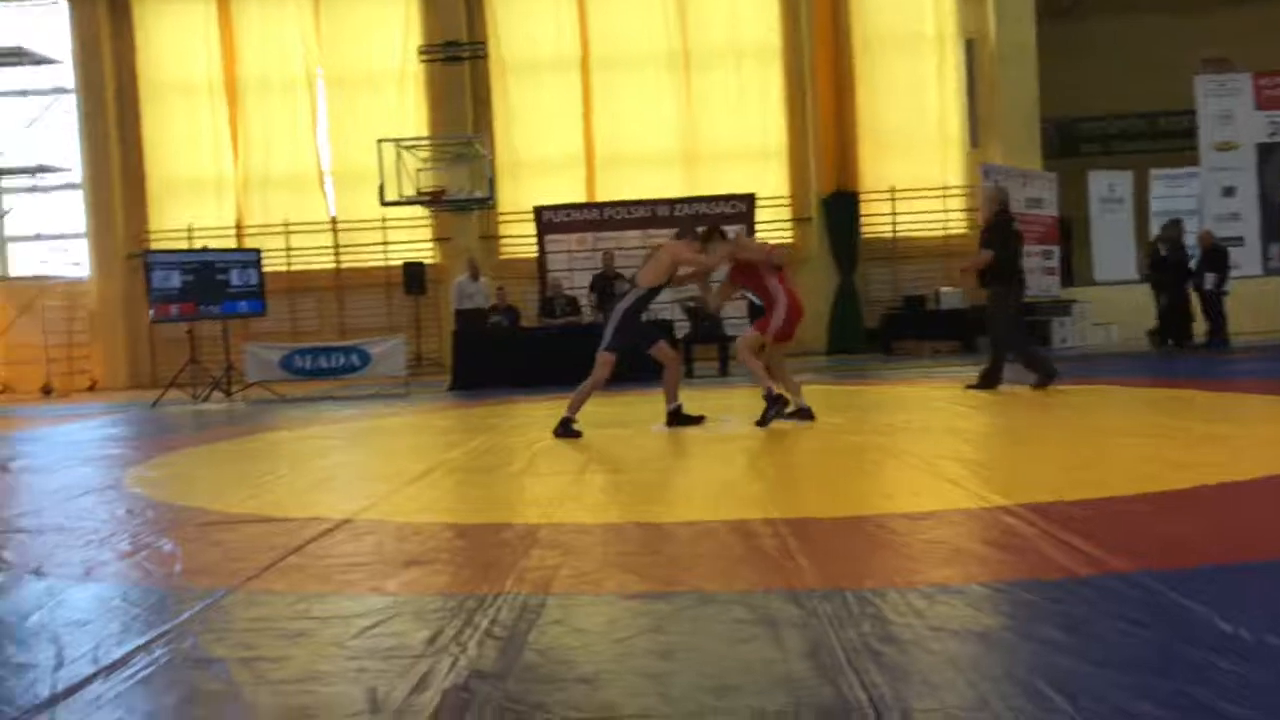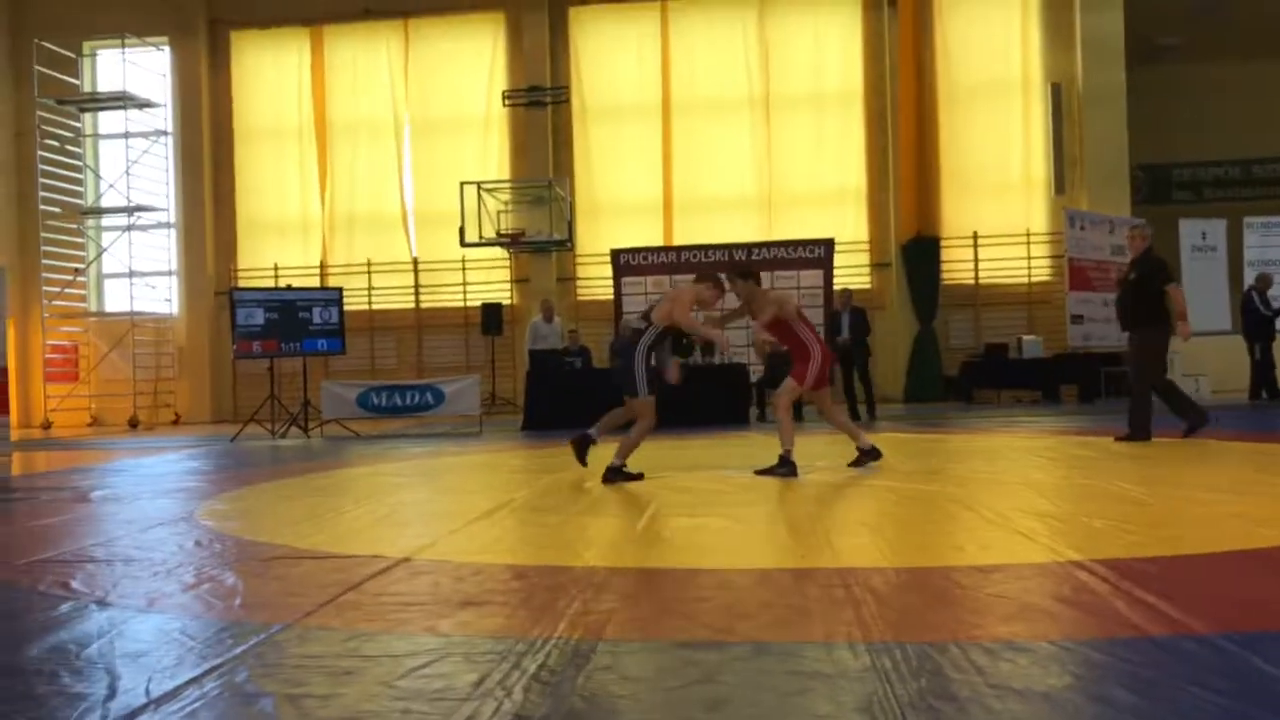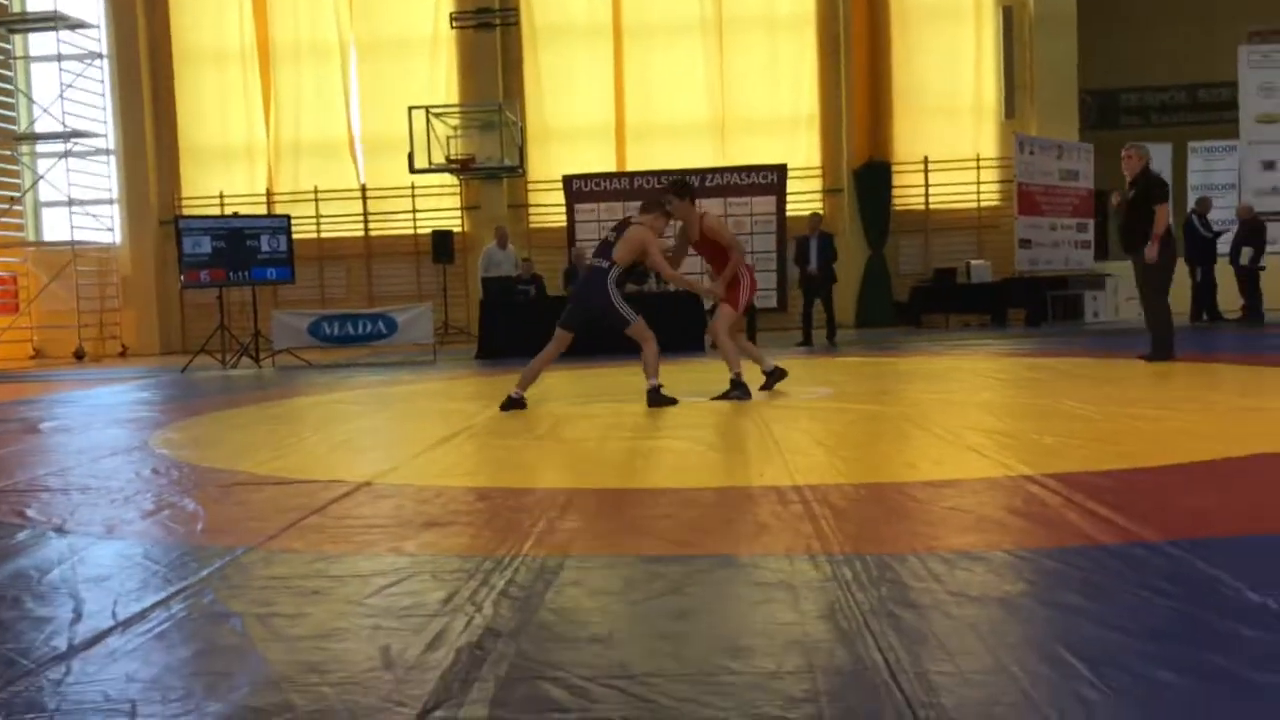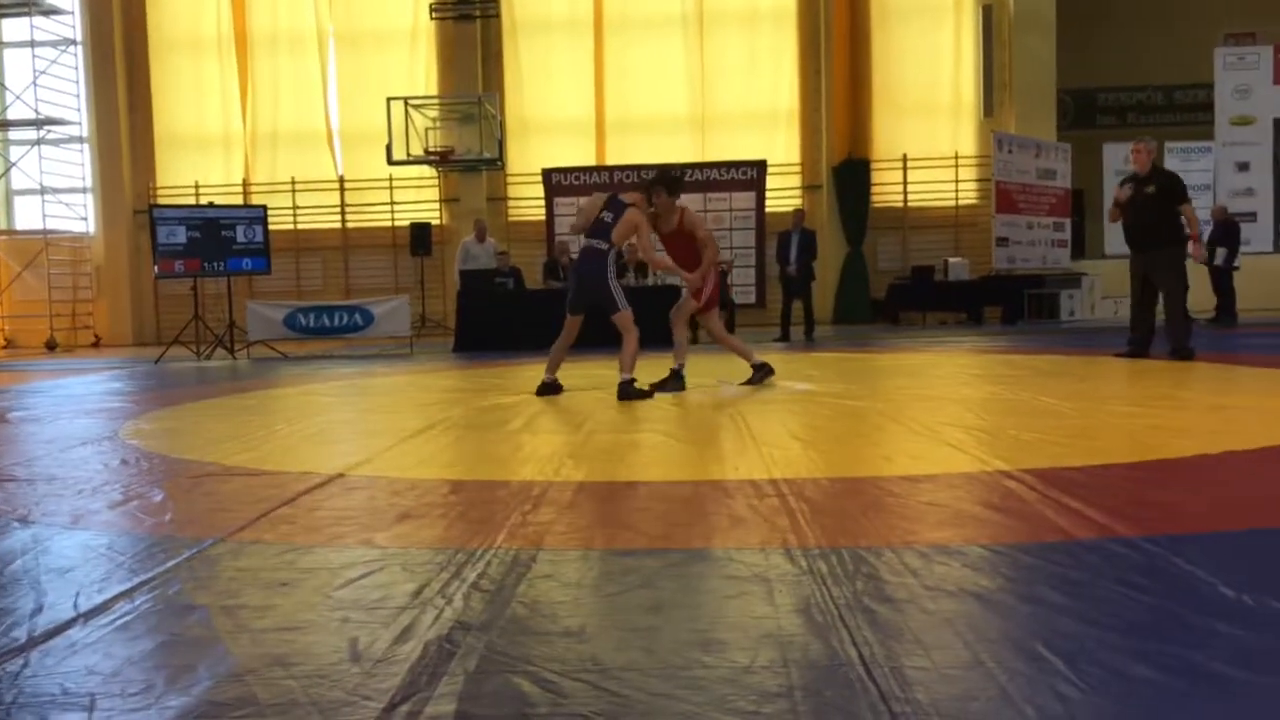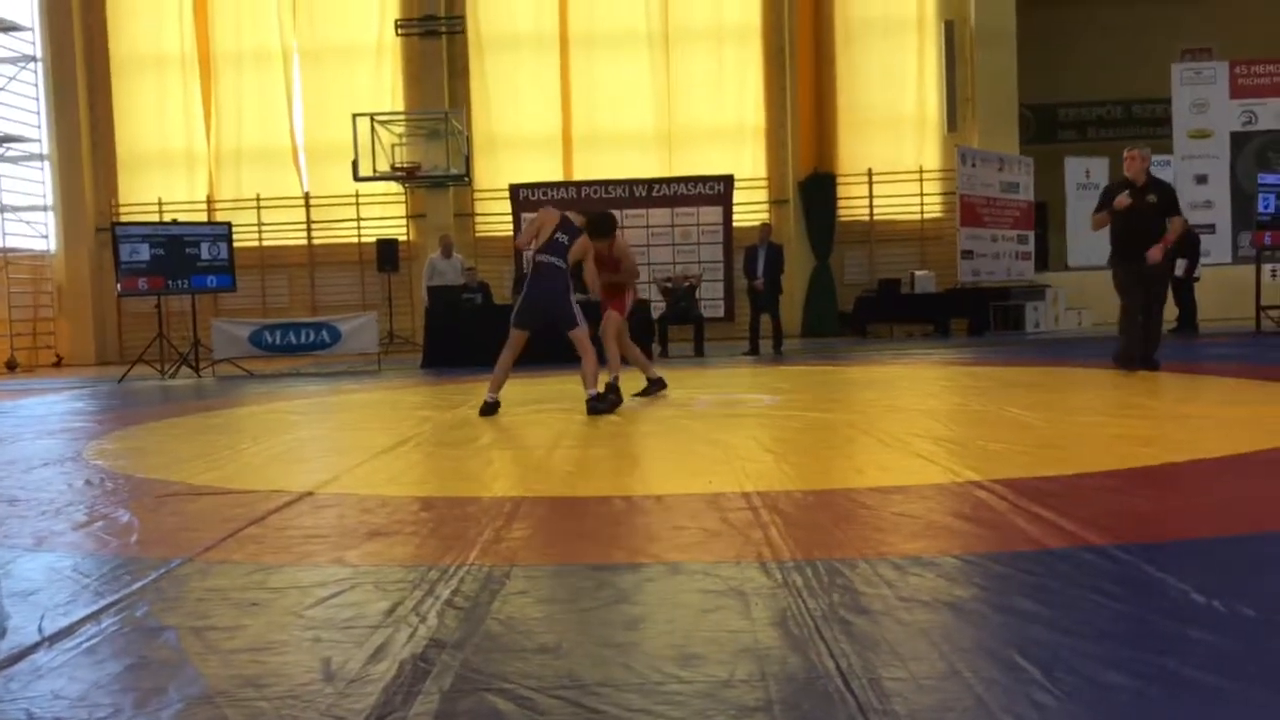
dt=0.7s
person 1, frame 1
left shoulder: (995, 225)
right shoulder: (1009, 224)
left elbow: (986, 257)
left wrist: (966, 268)
left hip: (1000, 287)
right hip: (1012, 284)
left knee: (1007, 334)
right knee: (1000, 334)
left ankle: (1045, 371)
right ankle: (989, 379)
person 1, frame 2
left shoulder: (1153, 264)
right shoulder: (1136, 265)
left elbow: (1173, 291)
left wrist: (1181, 320)
right wrist: (1120, 284)
left hip: (1151, 331)
right hip: (1141, 332)
left knee: (1140, 381)
right knee: (1155, 380)
left ankle: (1139, 430)
right ankle: (1195, 416)
person 1, frame 3
left shoulder: (1152, 182)
right shoulder: (1134, 185)
left elbow: (1163, 212)
left wrist: (1153, 243)
right wrist: (1119, 205)
left hip: (1155, 251)
right hip: (1140, 252)
left knee: (1153, 298)
right knee: (1151, 299)
left ankle: (1162, 348)
right ankle: (1162, 348)
person 1, frame 4
left shoulder: (1168, 179)
right shoulder: (1127, 183)
left elbow: (1187, 212)
right elbow: (1113, 218)
left wrist: (1196, 242)
right wrist: (1118, 201)
left hip: (1166, 251)
right hip: (1139, 253)
left knee: (1174, 299)
right knee: (1140, 301)
left ankle: (1180, 346)
right ankle: (1138, 345)
person 1, frame 5
left shoulder: (1163, 189)
right shoulder: (1113, 190)
left elbow: (1177, 224)
right elbow: (1095, 224)
left wrist: (1162, 246)
right wrist: (1113, 209)
left hip: (1154, 261)
right hip: (1124, 261)
left knee: (1153, 310)
right knee: (1130, 307)
left ankle: (1147, 356)
right ankle: (1129, 355)
person 2, frame 1
left shoulder: (668, 254)
right shoulder: (672, 250)
left elbow: (672, 281)
right elbow: (709, 263)
left wrist: (700, 273)
right wrist: (722, 253)
left hip: (633, 318)
right hip: (622, 315)
left knee: (672, 359)
right knee: (600, 375)
left ankle: (674, 413)
right ankle: (565, 421)
person 2, frame 2
left shoulder: (679, 297)
right shoulder: (688, 293)
right elbow: (679, 318)
right wrist: (710, 333)
left hip: (629, 348)
right hip: (636, 352)
left knee: (633, 409)
right knee: (647, 419)
left ankle: (588, 437)
right ankle: (615, 468)
person 2, frame 3
left shoulder: (621, 226)
right shoulder: (644, 234)
right elbow: (667, 273)
right wrist: (703, 289)
left hip: (582, 288)
right hip: (603, 290)
left knee: (553, 348)
right knee: (647, 339)
left ankle: (515, 396)
right ankle: (654, 392)
person 2, frame 4
left shoulder: (600, 199)
right shoulder: (637, 216)
left elbow: (576, 228)
right elbow: (651, 258)
right wrist: (684, 275)
left hip: (580, 270)
right hip: (602, 273)
left knee: (569, 332)
right knee: (630, 332)
left ankle: (548, 381)
right ankle: (626, 384)
person 2, frame 5
left shoulder: (549, 214)
right shoulder: (585, 243)
left elbow: (521, 243)
right elbow: (593, 287)
left hip: (534, 288)
right hip: (560, 291)
left knee: (512, 349)
right knee: (586, 349)
left ankle: (491, 401)
right ankle: (593, 399)
person 3, frame 1
left shoulder: (741, 247)
right shoulder: (733, 275)
left elbow: (769, 259)
right elbow: (712, 305)
left wrist: (736, 251)
left hip: (783, 306)
right hip: (786, 308)
left knee: (742, 349)
right knee: (773, 364)
left ankle: (774, 397)
right ankle: (803, 408)
person 3, frame 2
left shoulder: (772, 299)
right shoulder: (751, 307)
right elbow: (724, 319)
left hip: (814, 355)
right hip: (808, 357)
left knee: (781, 401)
right knee: (826, 409)
left ankle: (787, 462)
right ankle: (868, 448)
person 3, frame 3
left shoulder: (709, 222)
right shoulder: (685, 231)
left elbow: (738, 249)
right elbow: (674, 262)
left wrist: (721, 282)
left hip: (741, 280)
right hip: (729, 282)
left knee: (717, 328)
right knee: (732, 335)
left ankle: (738, 385)
right ankle: (772, 369)
person 3, frame 4
left shoulder: (688, 218)
right shoulder: (653, 219)
left elbow: (713, 248)
left wrist: (698, 274)
left hip: (706, 276)
right hip: (694, 278)
left knee: (678, 316)
right knee: (717, 333)
left ankle: (676, 375)
right ankle: (760, 366)
person 3, frame 5
left shoulder: (618, 247)
left elbow: (633, 274)
left wrist: (606, 277)
left hip: (622, 291)
right hip: (608, 291)
left knee: (607, 332)
right knee: (623, 342)
left ankle: (613, 387)
right ankle: (655, 379)
